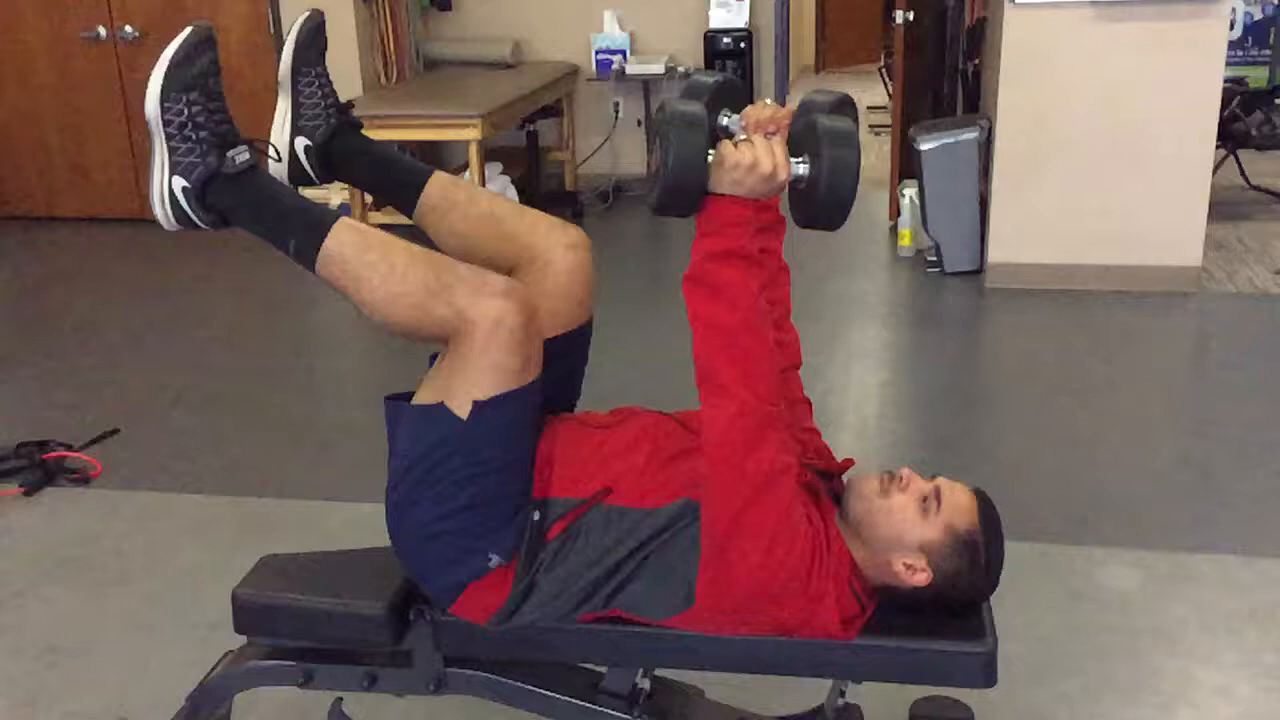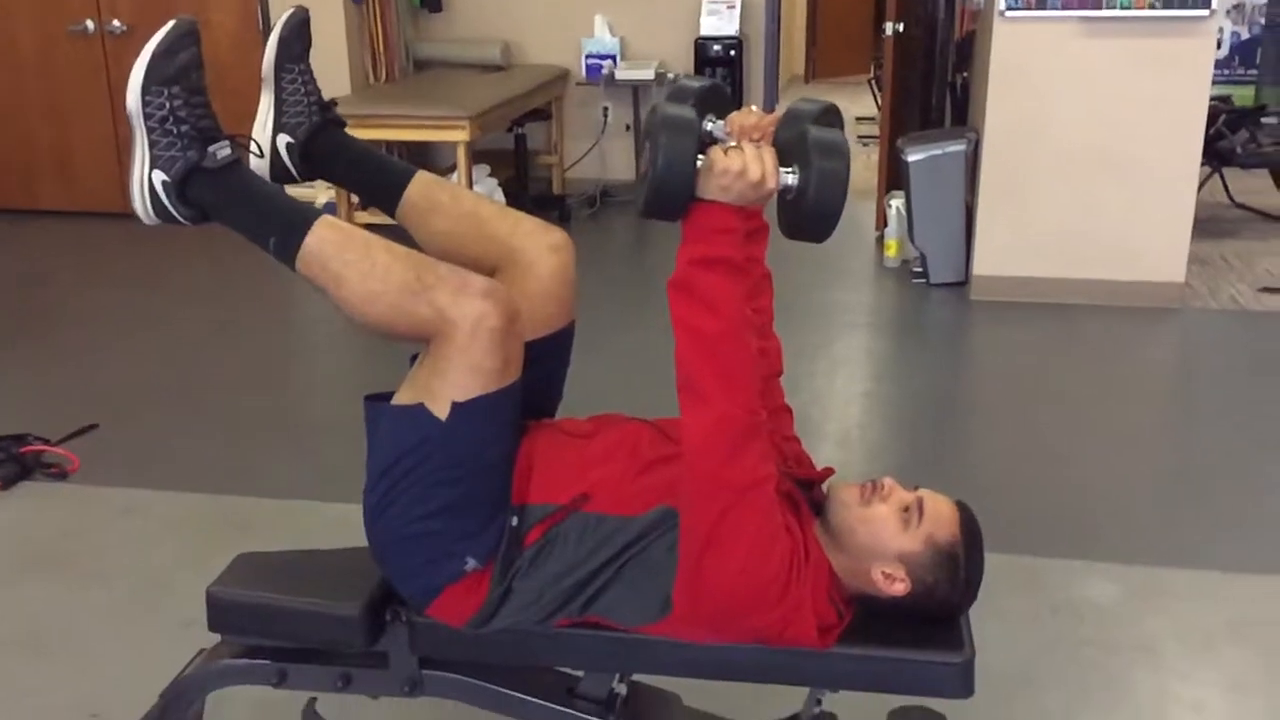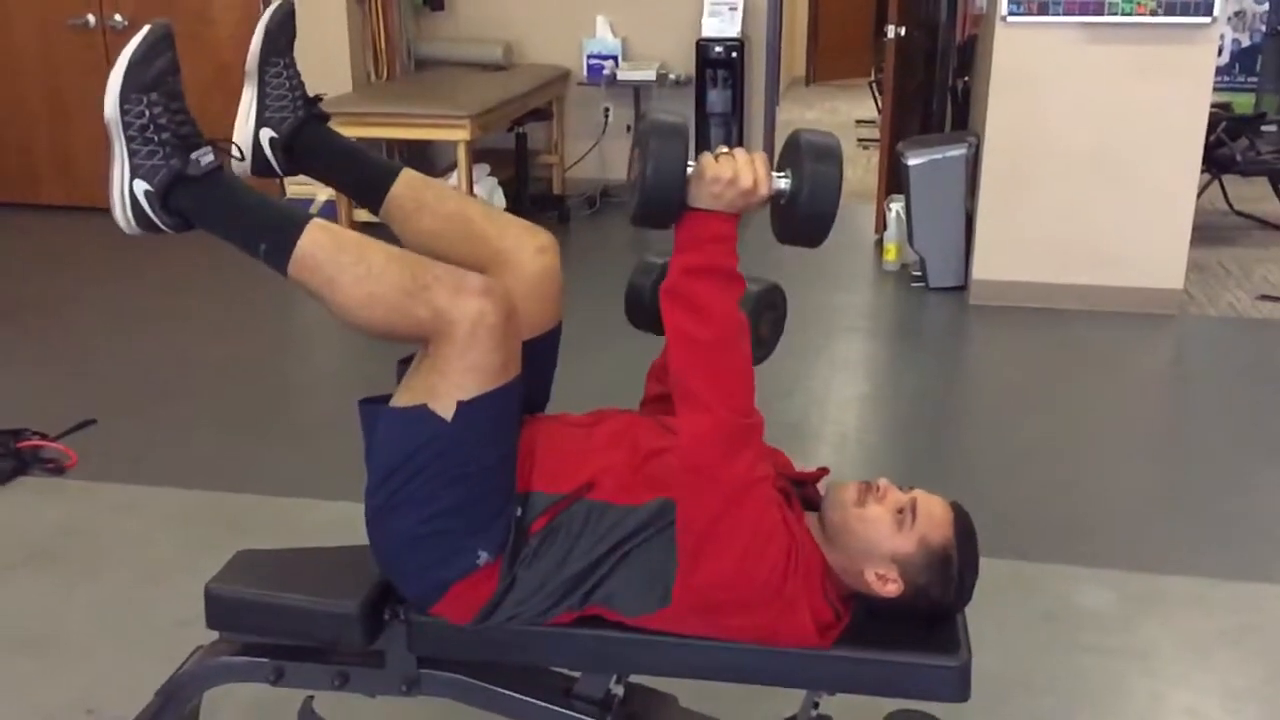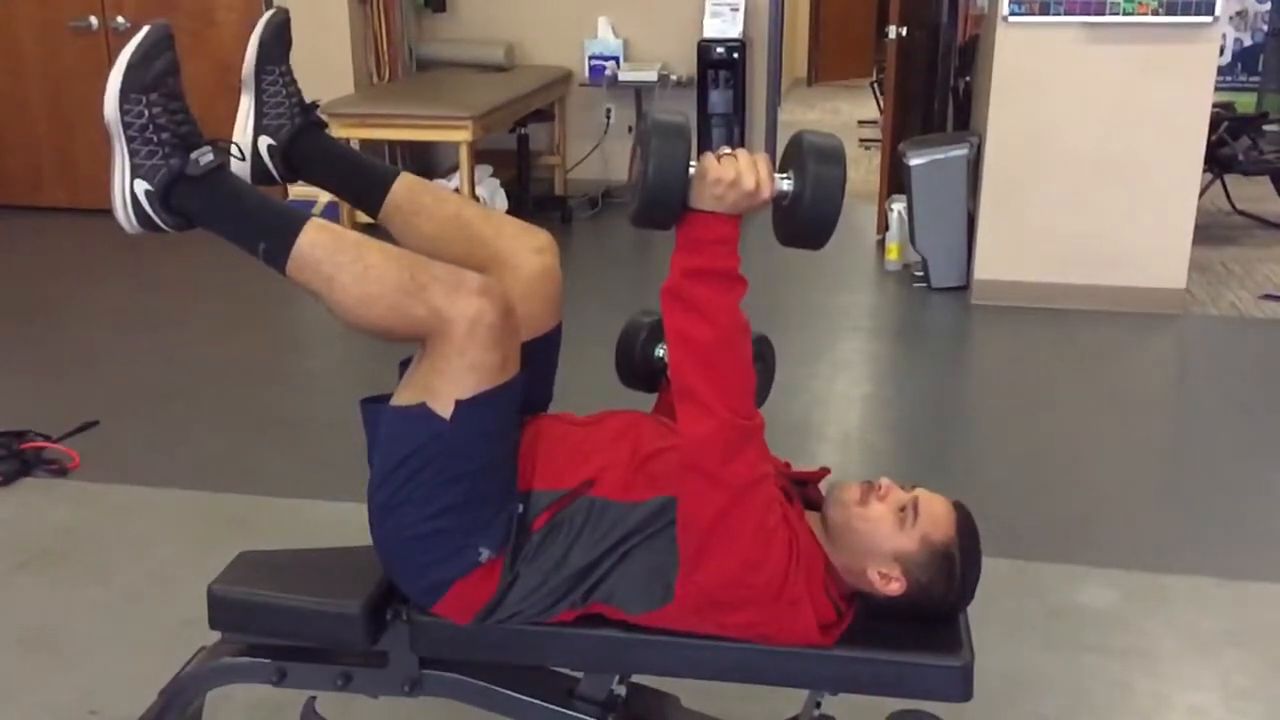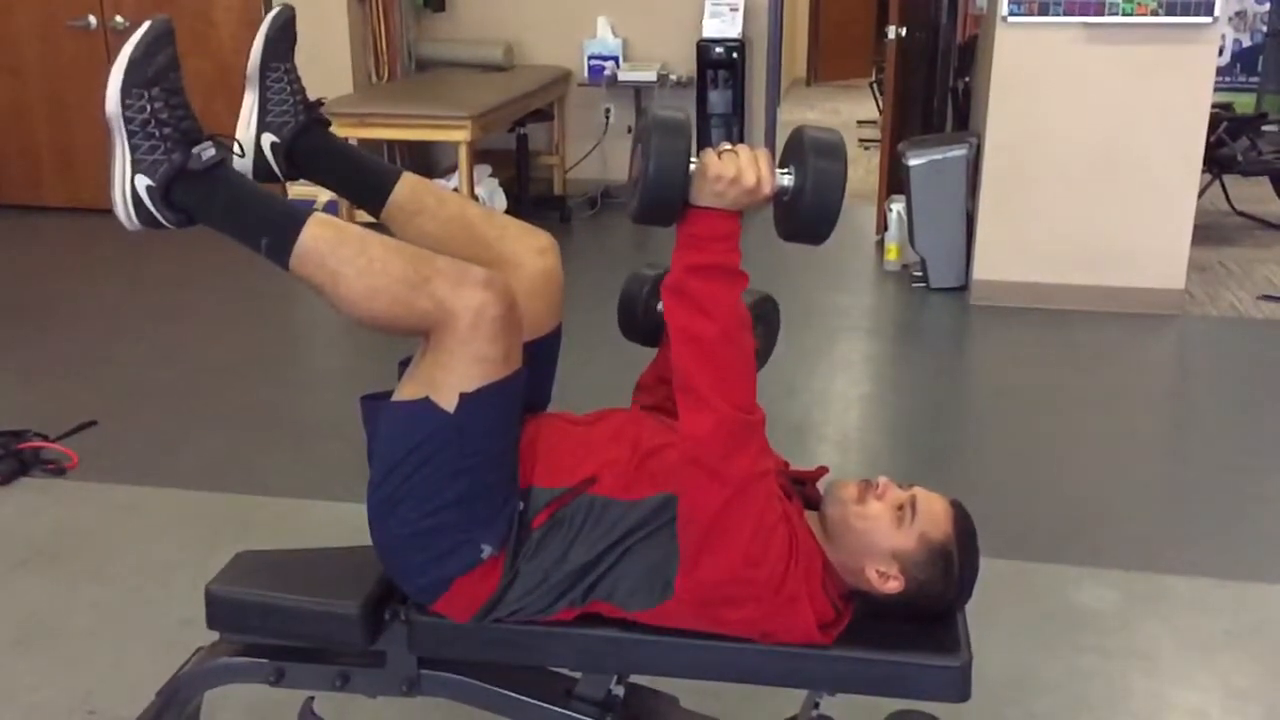
dt=1s
person 1, frame 1
left shoulder: (791, 578)
right shoulder: (812, 481)
left elbow: (742, 402)
right elbow: (769, 369)
left wrist: (734, 207)
right wrist: (759, 206)
left hip: (486, 555)
right hip: (534, 472)
left knee: (495, 308)
right knee: (559, 255)
left ankle: (219, 183)
right ankle: (326, 145)
person 1, frame 2
left shoulder: (768, 588)
right shoulder: (794, 495)
left elbow: (723, 413)
right elbow: (750, 381)
left wrist: (720, 215)
right wrist: (742, 213)
left hip: (462, 559)
right hip: (511, 478)
left knee: (476, 307)
right knee: (542, 256)
left ankle: (197, 179)
right ankle: (305, 144)
person 1, frame 3
left shoulder: (767, 580)
right shoulder: (779, 499)
left elbow: (717, 422)
right elbow: (676, 423)
left wrist: (710, 224)
right wrist: (692, 333)
left hip: (464, 555)
right hip: (505, 476)
left knee: (476, 308)
right knee: (528, 257)
left ankle: (181, 187)
right ankle: (290, 135)
person 1, frame 4
left shoulder: (768, 580)
right shoulder: (783, 506)
left elbow: (719, 425)
right elbow: (691, 432)
left wrist: (711, 225)
left hip: (465, 552)
right hip: (507, 476)
left knee: (471, 306)
right knee: (527, 258)
left ankle: (182, 182)
right ankle: (287, 143)
person 1, frame 5
left shoulder: (768, 578)
right shoulder: (777, 503)
left elbow: (722, 419)
right elbow: (669, 424)
left wrist: (712, 220)
right wrist: (689, 327)
left hip: (463, 550)
right hip: (504, 478)
left knee: (476, 298)
right knee: (529, 259)
left ankle: (184, 181)
right ankle: (289, 142)
